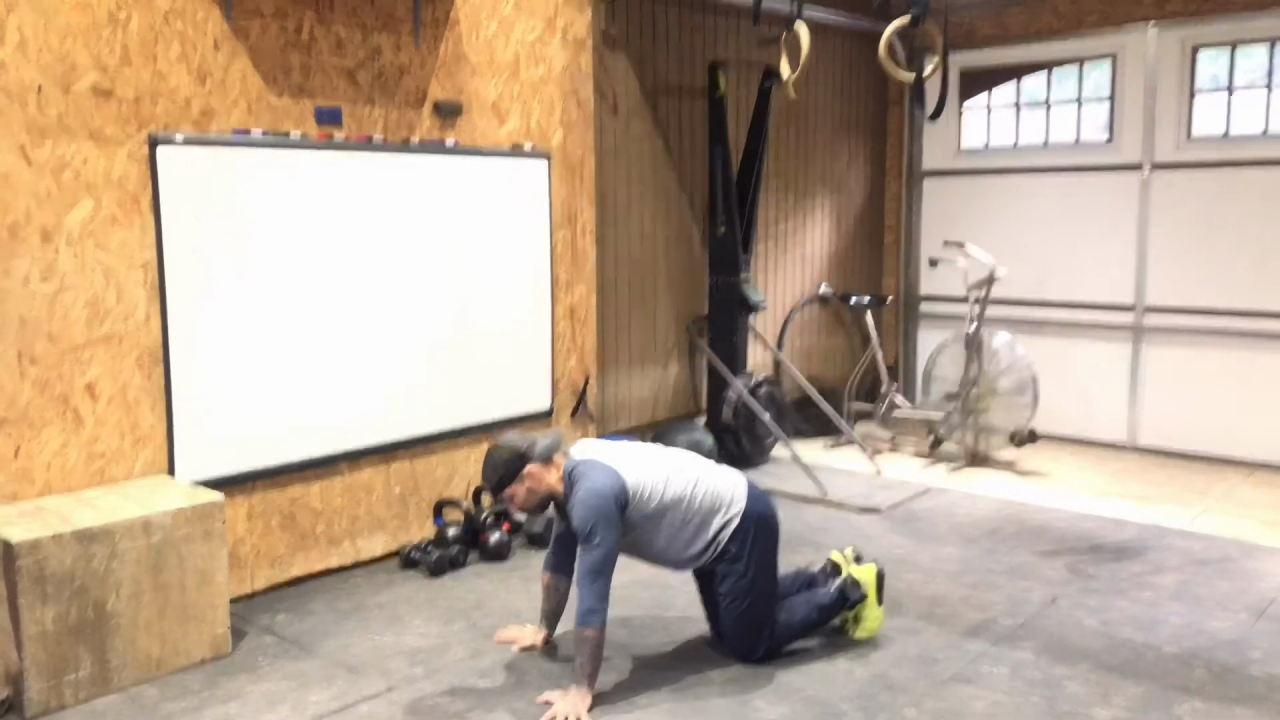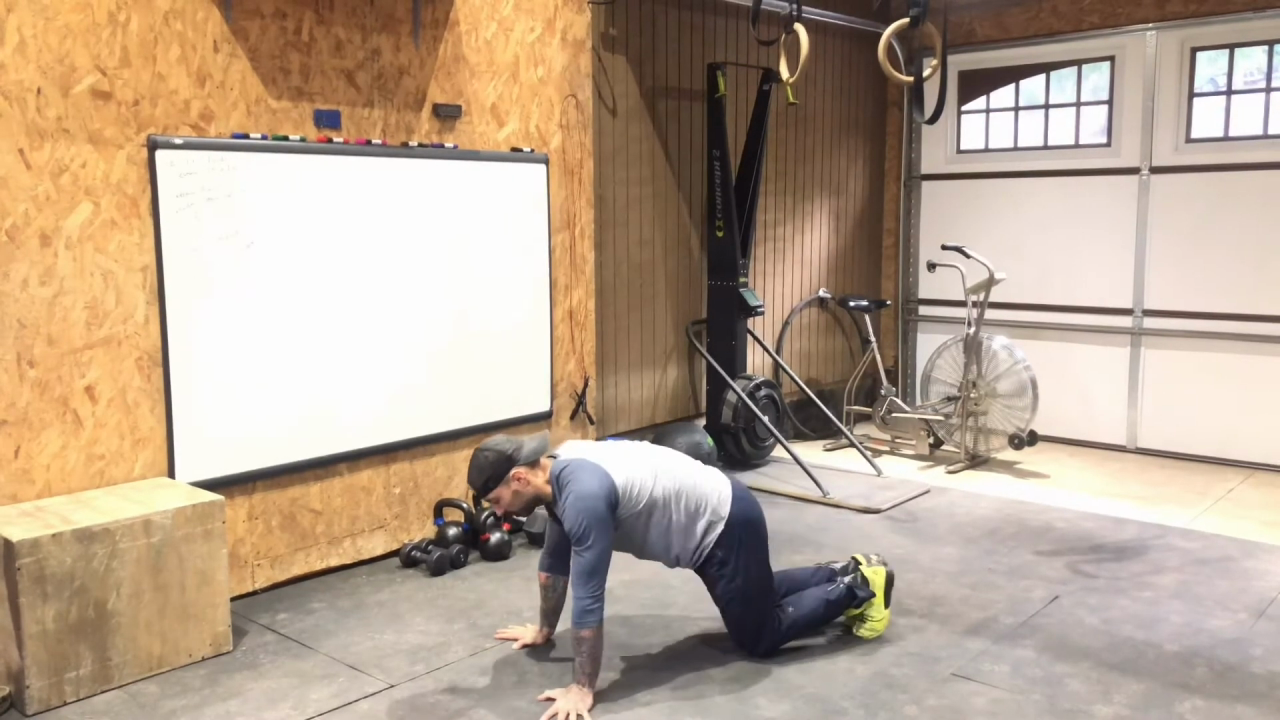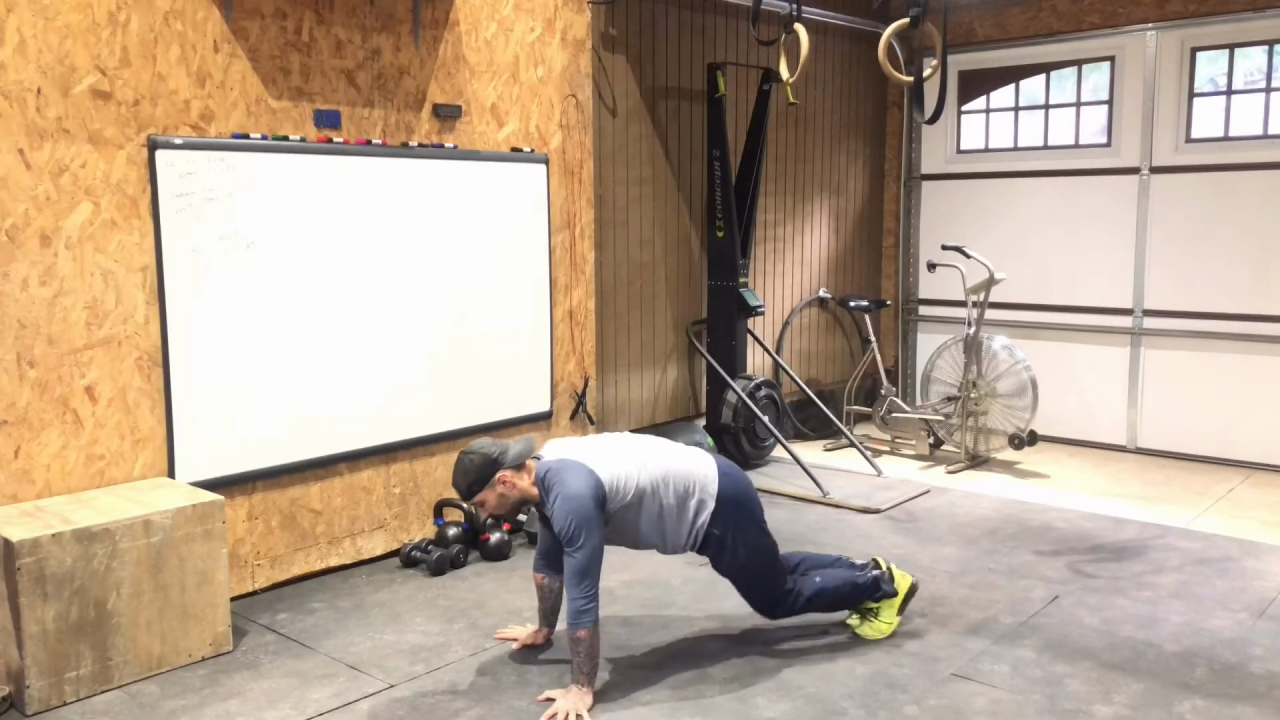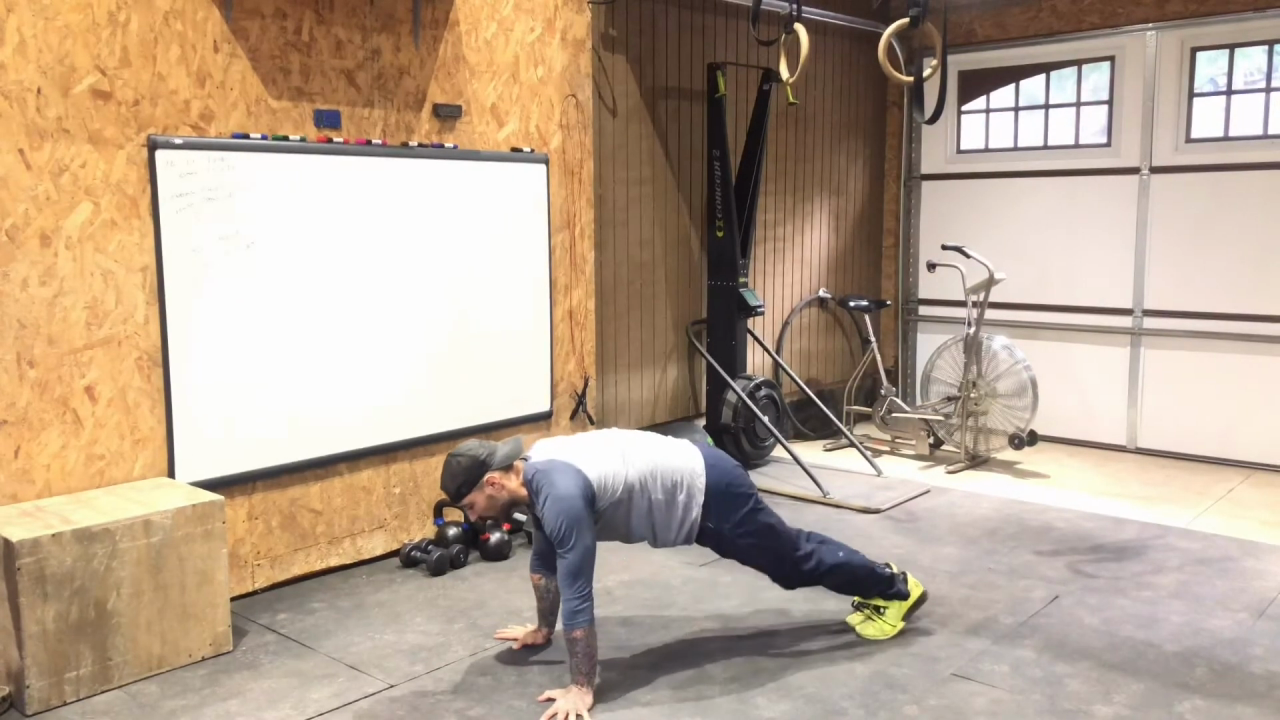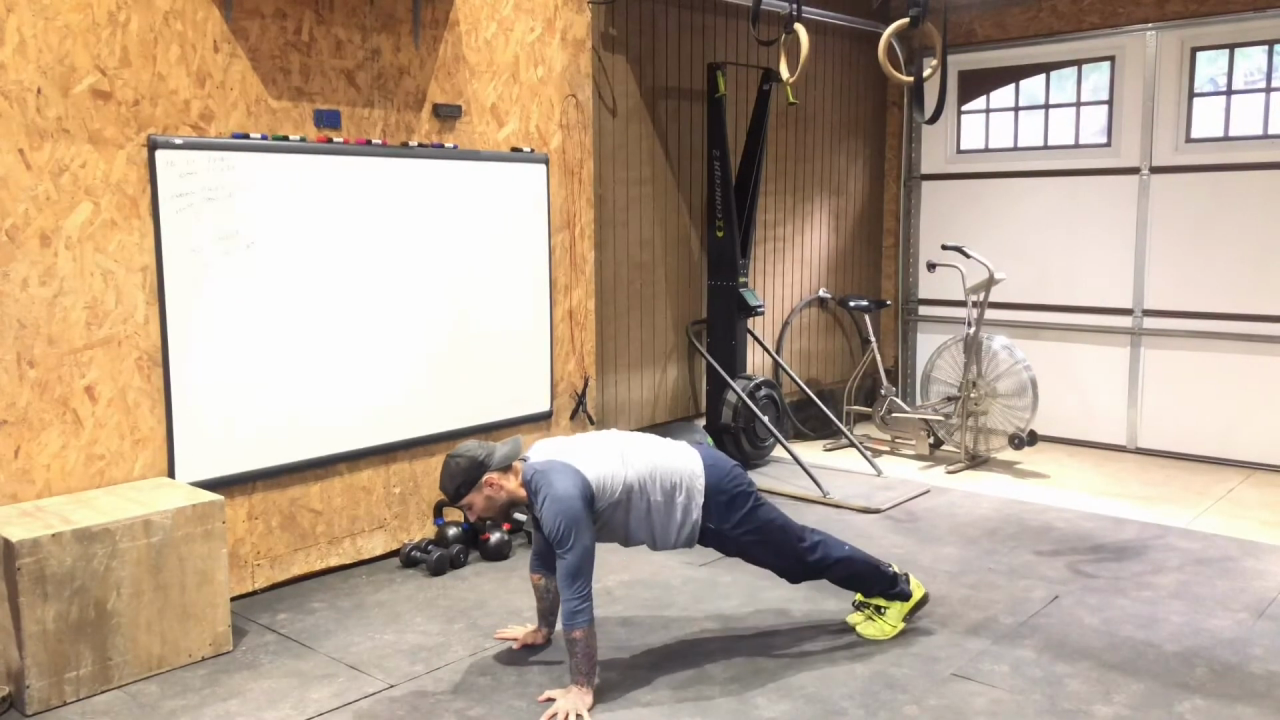
dt=0.3s
person 1, frame 1
left shoulder: (592, 492)
right shoulder: (569, 472)
left elbow: (592, 597)
right elbow: (559, 559)
right wrist: (543, 629)
left hip: (741, 522)
right hip: (718, 519)
left knee: (749, 645)
right knee: (727, 632)
left ankle: (851, 589)
right ankle: (829, 574)
person 1, frame 2
left shoulder: (582, 495)
right shoulder: (557, 473)
left elbow: (588, 597)
right elbow: (554, 561)
right wrist: (543, 629)
left hip: (726, 522)
right hip: (708, 515)
left knee: (757, 637)
right knee: (757, 595)
left ankle: (861, 586)
right ankle: (845, 572)
person 1, frame 3
left shoulder: (569, 494)
right shoulder: (545, 471)
left elbow: (582, 595)
right elbow: (548, 561)
right wrist: (543, 628)
left hip: (716, 502)
right hip: (705, 491)
left knee: (776, 597)
right knee: (773, 573)
left ankle: (882, 584)
right ankle: (866, 571)
person 1, frame 4
left shoulder: (559, 495)
right shoulder: (534, 471)
left elbow: (577, 595)
right elbow: (544, 561)
right wrist: (542, 628)
left hip: (708, 492)
right hip: (694, 476)
left knee: (792, 562)
right knee: (787, 552)
left ankle: (896, 589)
right ankle: (881, 578)
person 1, frame 5
left shoulder: (557, 495)
right shoulder: (534, 472)
left elbow: (576, 595)
right elbow: (543, 561)
right wrist: (542, 627)
left hip: (707, 494)
right hip: (692, 474)
left knee: (796, 555)
right knee: (793, 549)
left ankle: (898, 590)
right ankle: (884, 581)
